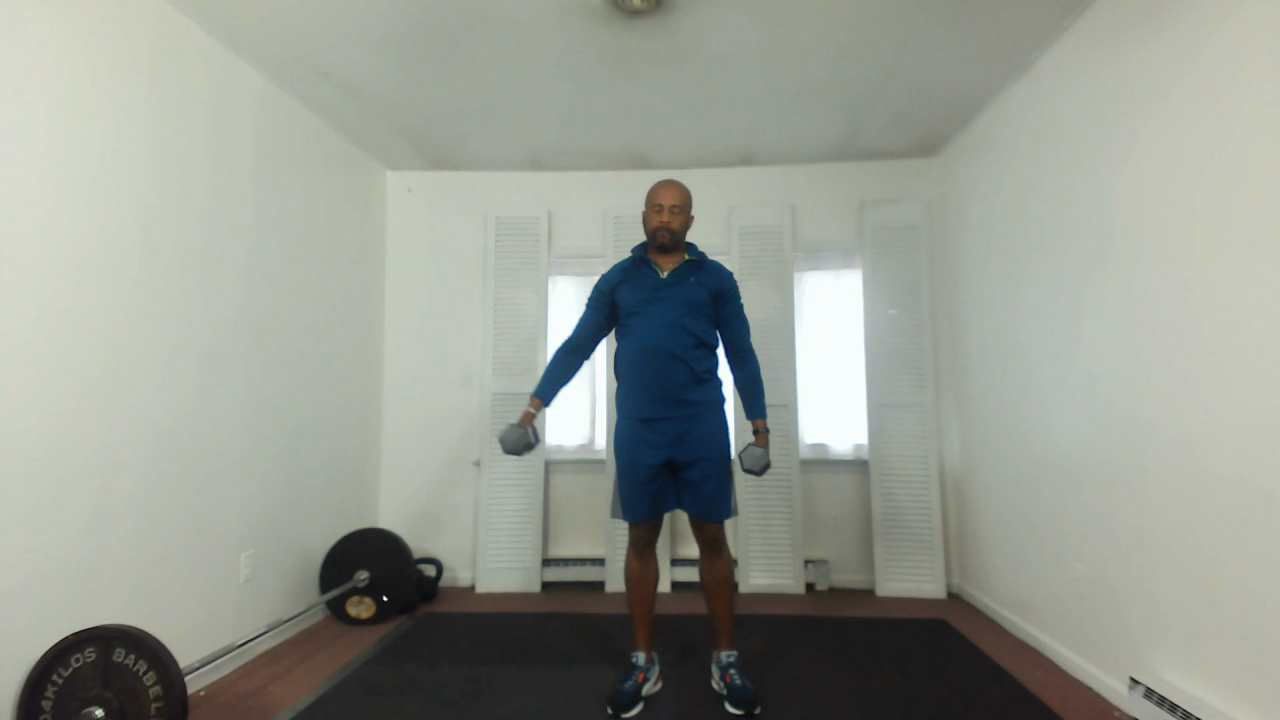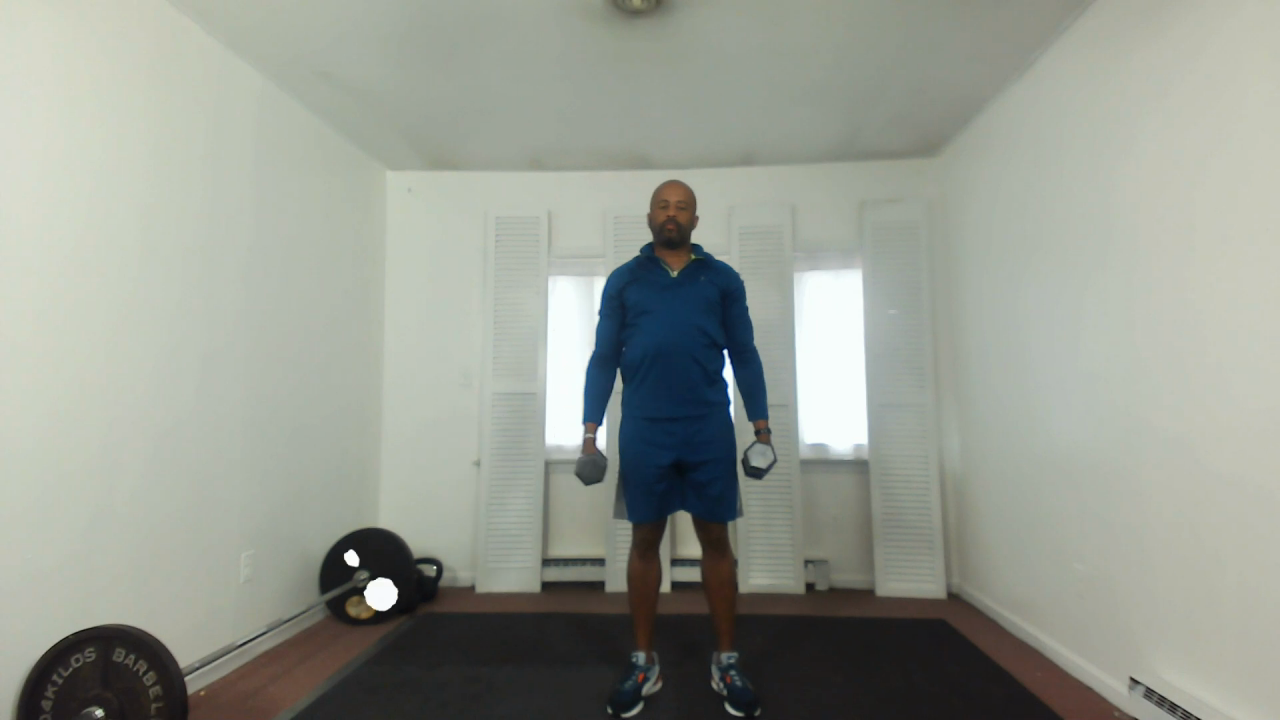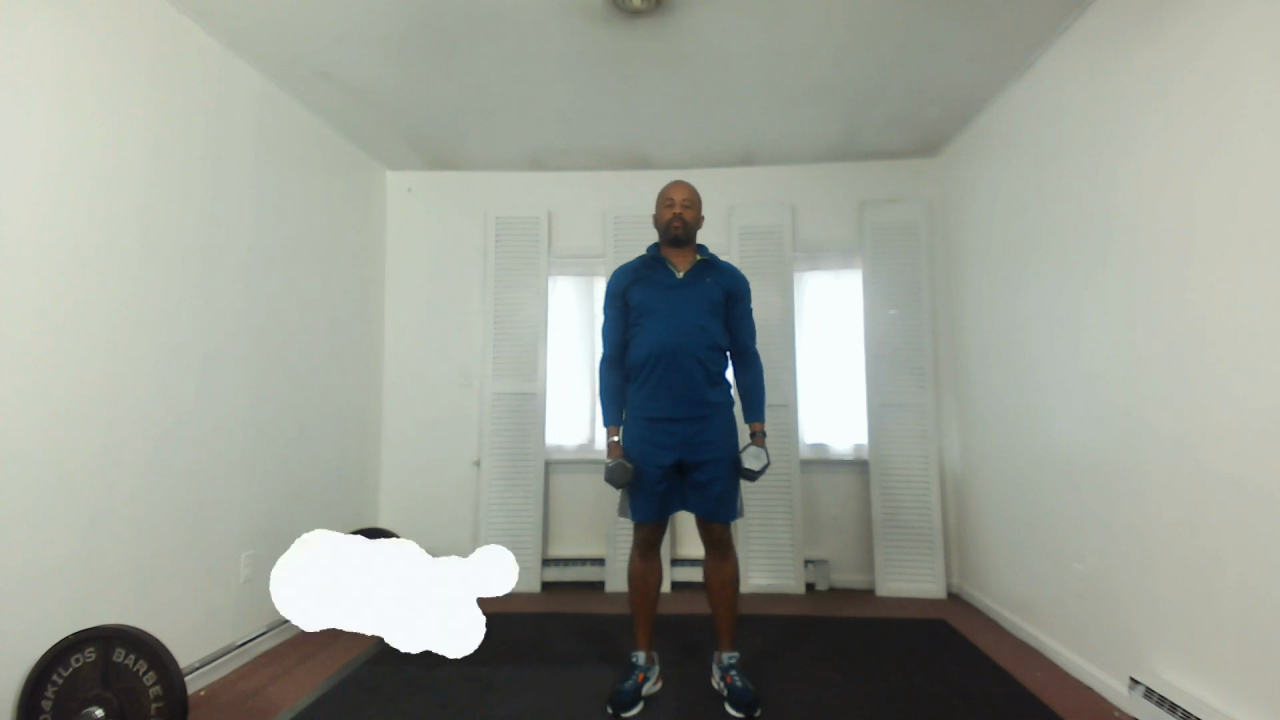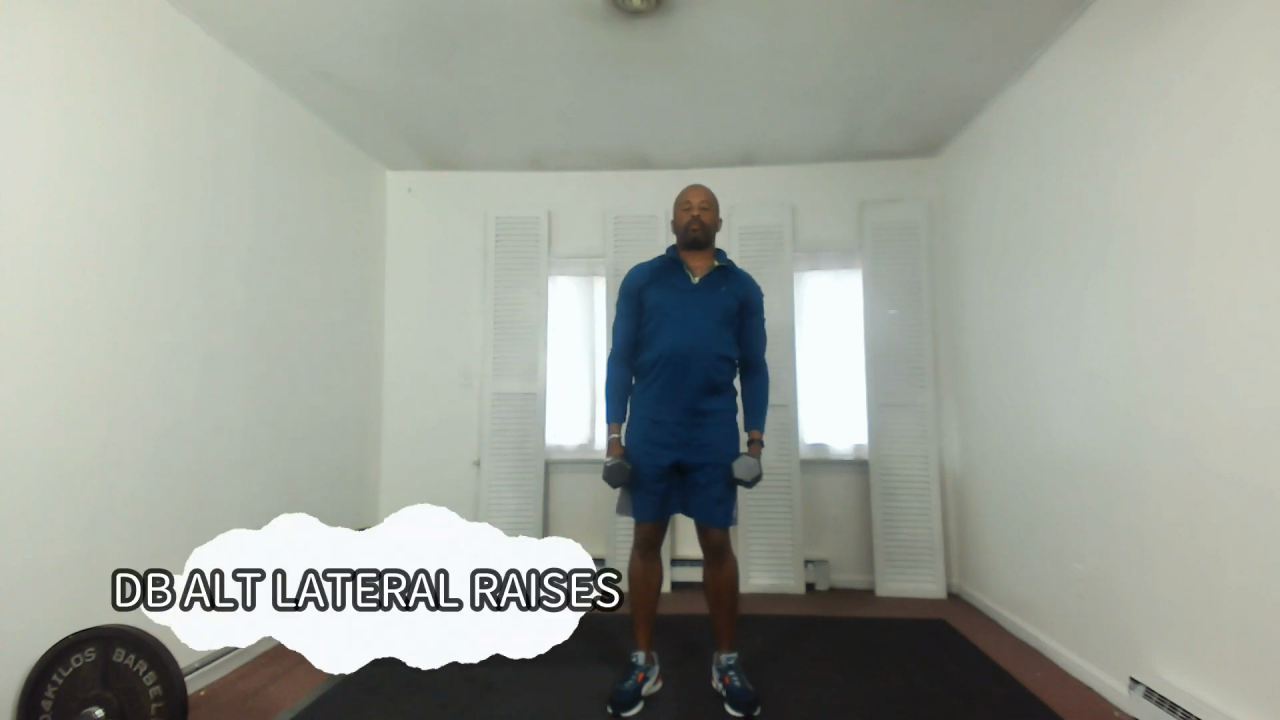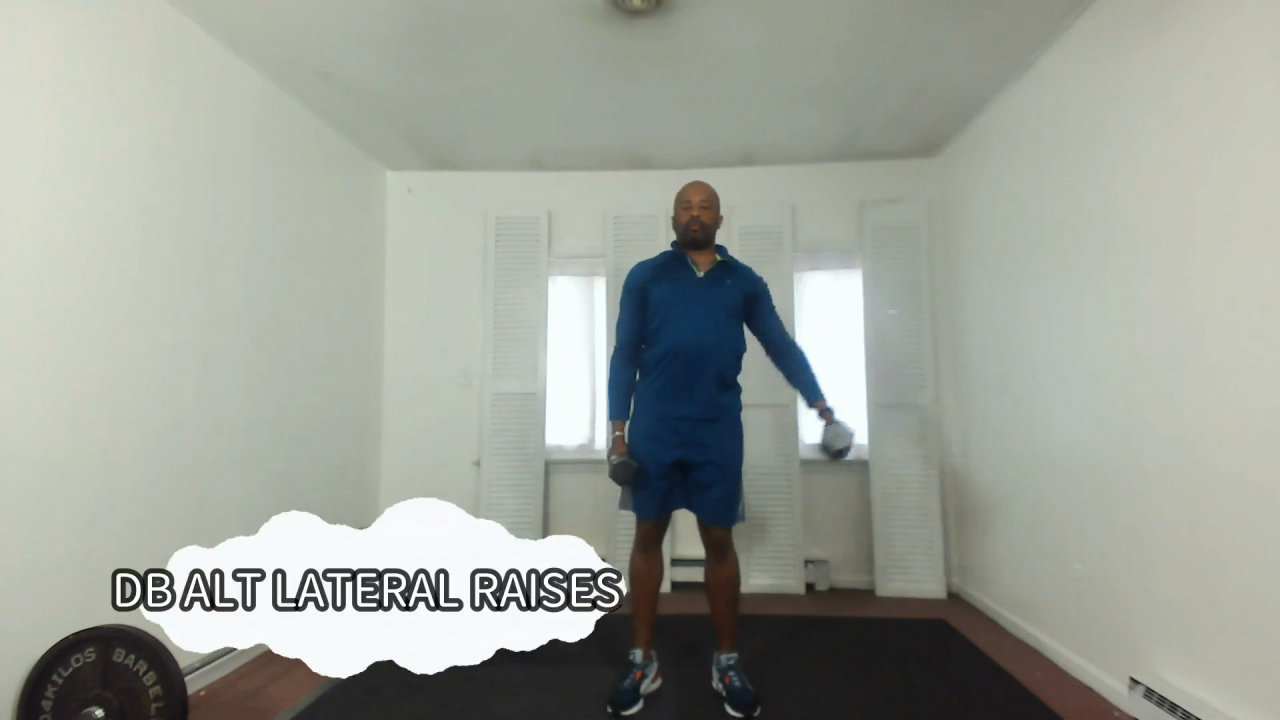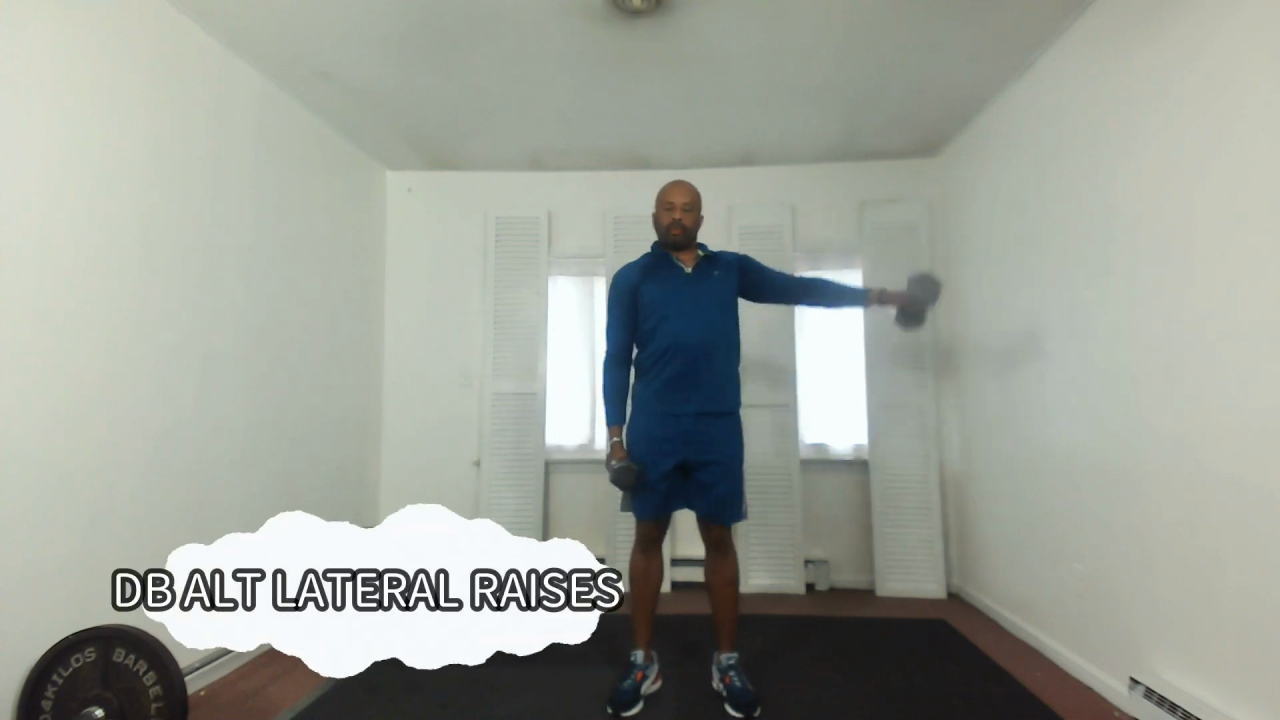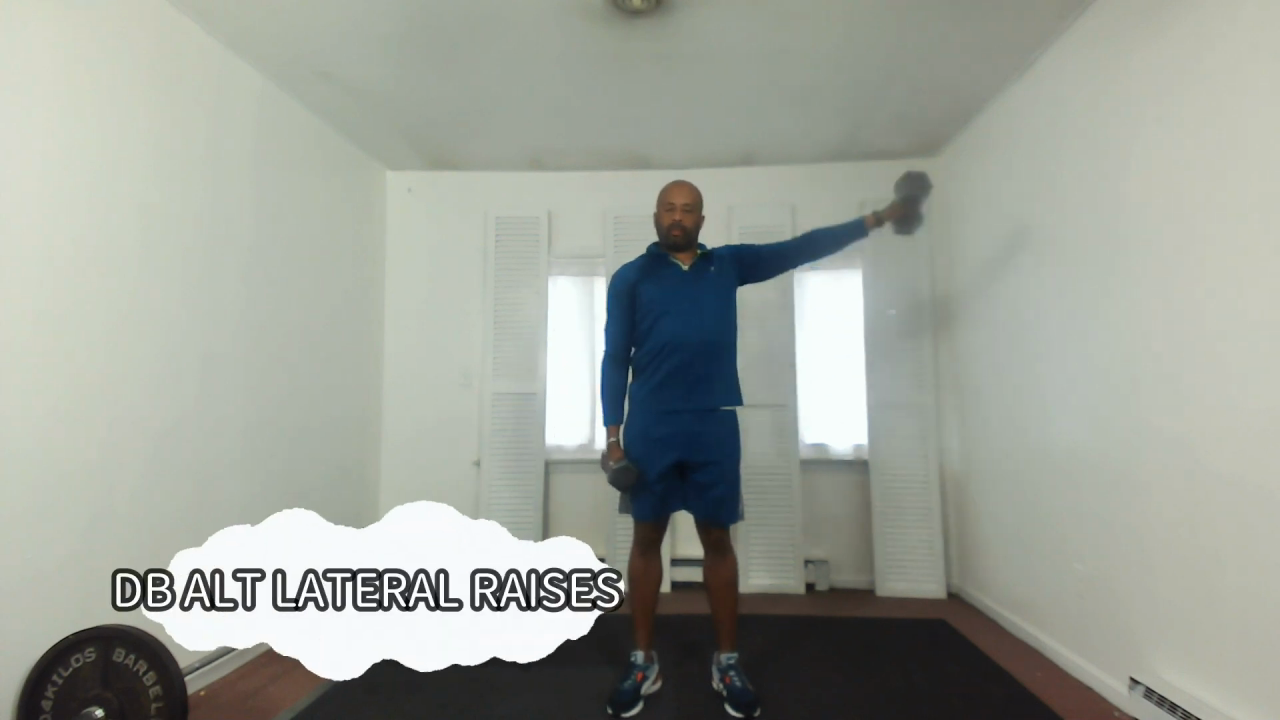
dt=0.3s
person 1, frame 1
left shoulder: (716, 278)
right shoulder: (618, 279)
left elbow: (741, 353)
right elbow: (581, 343)
left wrist: (758, 423)
right wrist: (536, 402)
left hip: (701, 428)
right hip: (638, 430)
left knee: (711, 539)
right knee: (641, 540)
left ankle: (726, 661)
right ankle: (643, 663)
person 1, frame 2
left shoulder: (722, 279)
right shoulder: (623, 281)
left elbow: (745, 355)
right elbow: (604, 358)
left wrist: (761, 424)
right wrist: (591, 429)
left hip: (709, 429)
right hip: (644, 431)
left knee: (715, 540)
right knee: (645, 541)
left ankle: (726, 663)
right ankle: (643, 663)
person 1, frame 3
left shoulder: (728, 280)
right shoulder: (626, 279)
left elbow: (746, 357)
right elbow: (612, 360)
left wrist: (757, 427)
right wrist: (613, 433)
left hip: (712, 429)
right hip: (647, 430)
left knee: (718, 540)
right knee: (646, 540)
left ankle: (727, 662)
right ankle: (643, 663)
person 1, frame 4
left shoulder: (742, 288)
right shoulder: (642, 280)
left elbow: (754, 366)
right elbow: (622, 358)
left wrist: (756, 435)
right wrist: (614, 430)
left hip: (713, 433)
right hip: (651, 431)
left knee: (717, 544)
right knee: (647, 540)
left ankle: (727, 663)
right ankle: (643, 663)
person 1, frame 5
left shoulder: (744, 281)
right shoulder: (645, 276)
left elbow: (781, 345)
right elbow: (624, 354)
left wrist: (818, 404)
right wrist: (618, 427)
left hip: (718, 430)
right hip: (654, 429)
left knee: (719, 541)
right knee: (648, 536)
left ankle: (727, 663)
right ankle: (642, 661)
person 1, frame 6
left shoulder: (730, 269)
right shoulder: (631, 278)
left elbow: (799, 287)
right elbow: (617, 359)
left wrist: (875, 294)
right wrist: (616, 434)
left hip: (718, 426)
right hip: (653, 428)
left knee: (719, 539)
right knee: (648, 537)
left ankle: (727, 663)
right ankle: (642, 661)
person 1, frame 7
left shoulder: (729, 264)
right shoulder: (629, 278)
left elbow: (798, 249)
right elbow: (615, 359)
left wrist: (874, 220)
right wrist: (612, 435)
left hip: (714, 426)
right hip: (649, 428)
left knee: (717, 540)
right knee: (646, 539)
left ankle: (727, 662)
right ankle: (643, 663)
